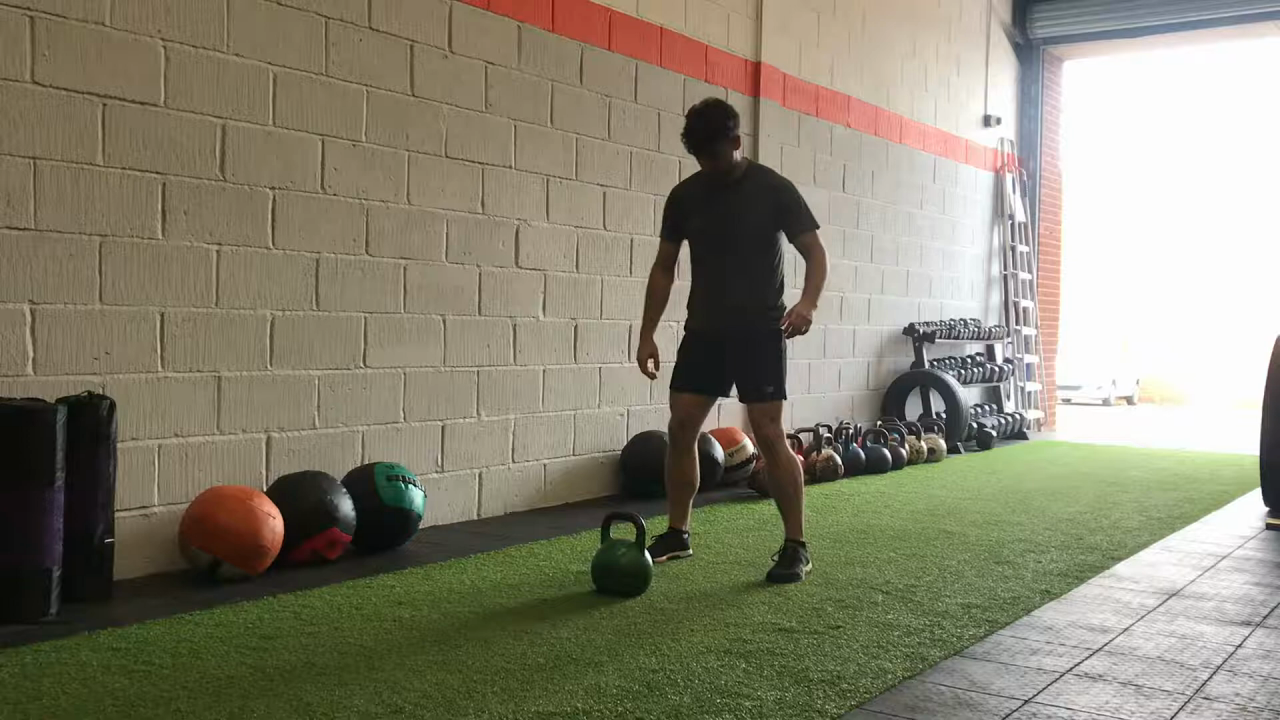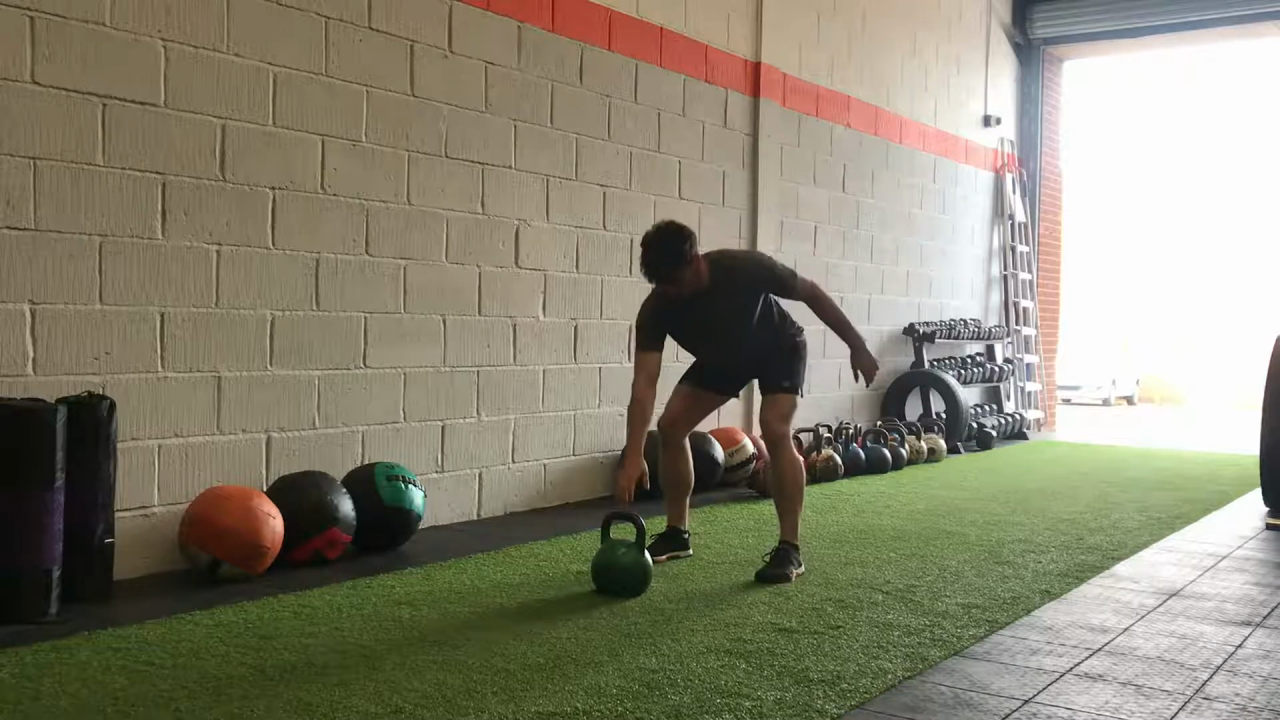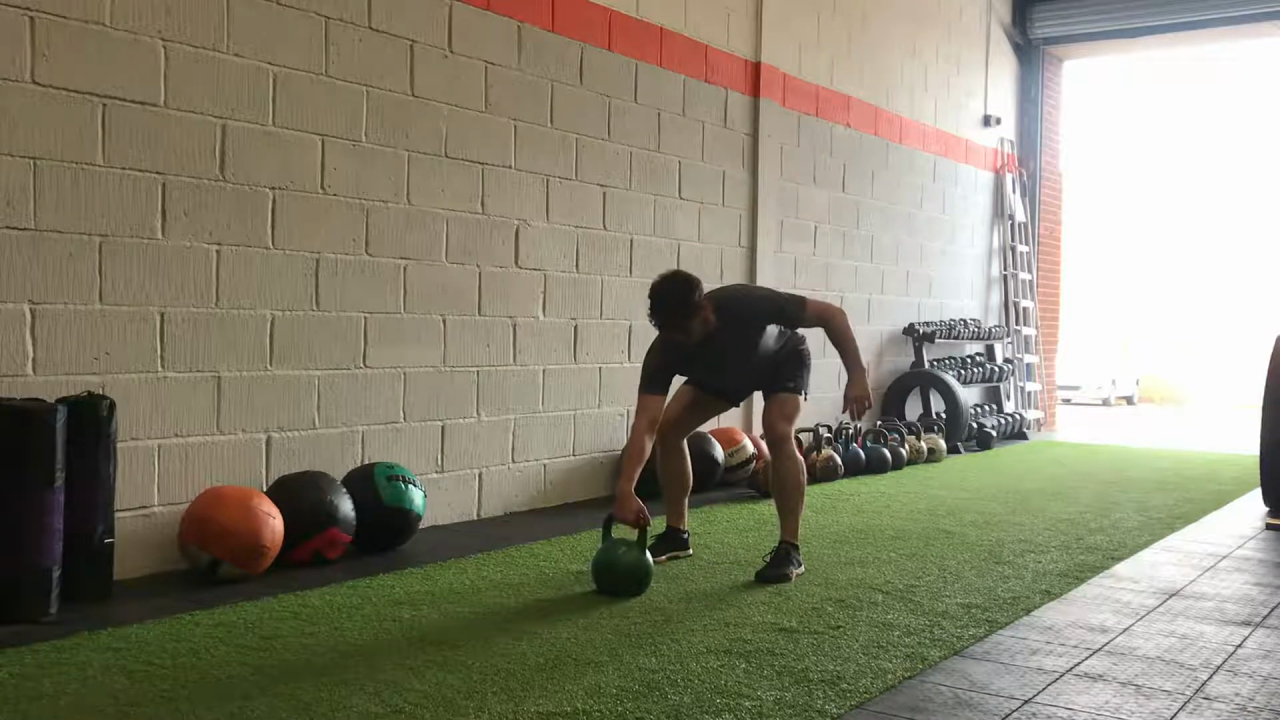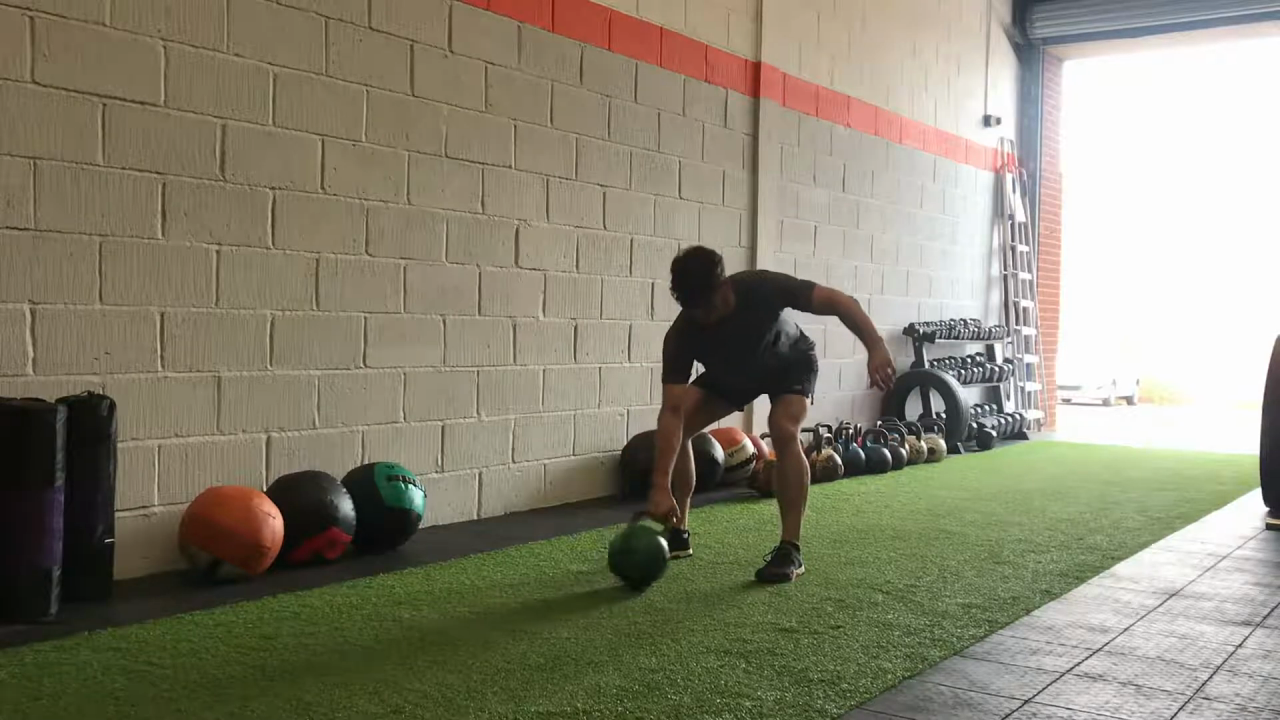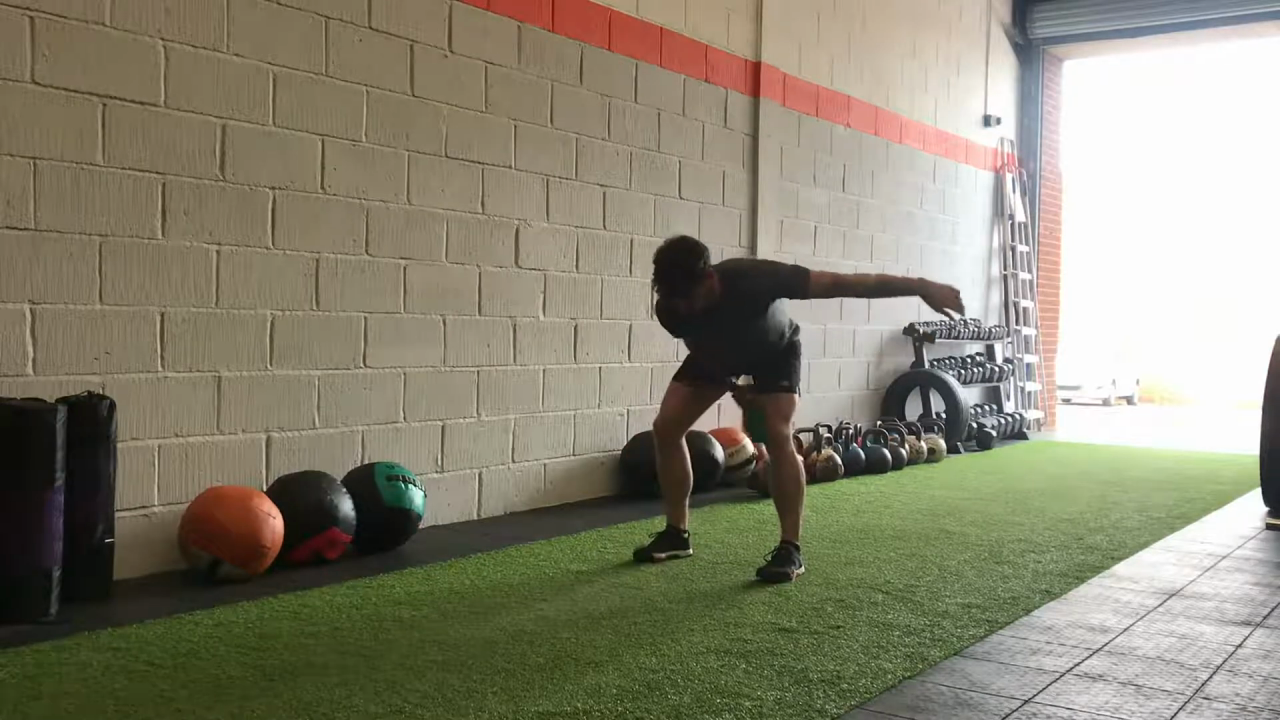
dt=0.5s
person 1, frame 1
left shoulder: (773, 188)
right shoulder: (684, 196)
left elbow: (814, 252)
right elbow: (664, 268)
left wrist: (808, 300)
right wrist: (646, 334)
left hip: (760, 330)
right hip: (704, 331)
left knee: (768, 434)
right knee: (681, 429)
left ankle: (796, 545)
right ankle: (677, 533)
person 1, frame 2
left shoulder: (744, 268)
right shoulder: (656, 308)
left elbow: (811, 294)
right elbow: (644, 383)
left wrist: (858, 346)
right wrist: (633, 457)
left hip: (779, 348)
right hip: (721, 359)
left knee: (775, 431)
right knee: (670, 428)
left ankle: (789, 549)
right ankle: (676, 533)
person 1, frame 3
left shoulder: (746, 304)
right shoulder: (664, 352)
left elbow: (832, 314)
right elbow: (646, 425)
left wrist: (857, 375)
right wrist: (624, 490)
left hip: (783, 359)
right hip: (721, 374)
left knee: (778, 432)
right knee: (668, 430)
left ankle: (789, 550)
right ankle: (676, 534)
person 1, frame 4
left shoulder: (761, 288)
right shoulder: (682, 334)
left elbow: (840, 302)
right elbow: (671, 412)
left wrist: (876, 348)
right wrist: (660, 486)
left hip: (791, 364)
right hip: (730, 374)
left knee: (784, 431)
right knee: (678, 427)
left ankle: (790, 549)
right ankle: (677, 533)
person 1, frame 5
left shoulder: (752, 278)
right shoulder: (669, 308)
left elbow: (841, 284)
right elbow: (700, 350)
left wrist: (920, 288)
left hip: (775, 351)
right hip: (717, 355)
left knee: (777, 435)
right knee: (666, 427)
left ankle: (790, 549)
right ankle: (676, 534)
